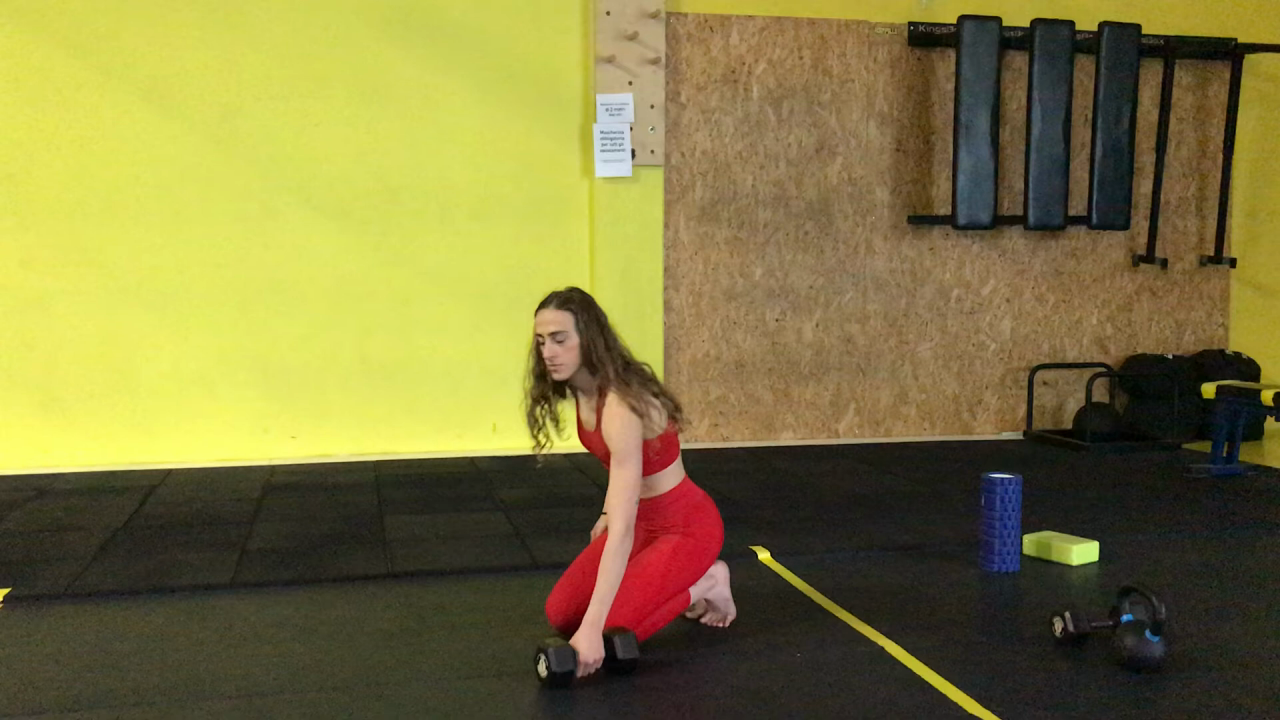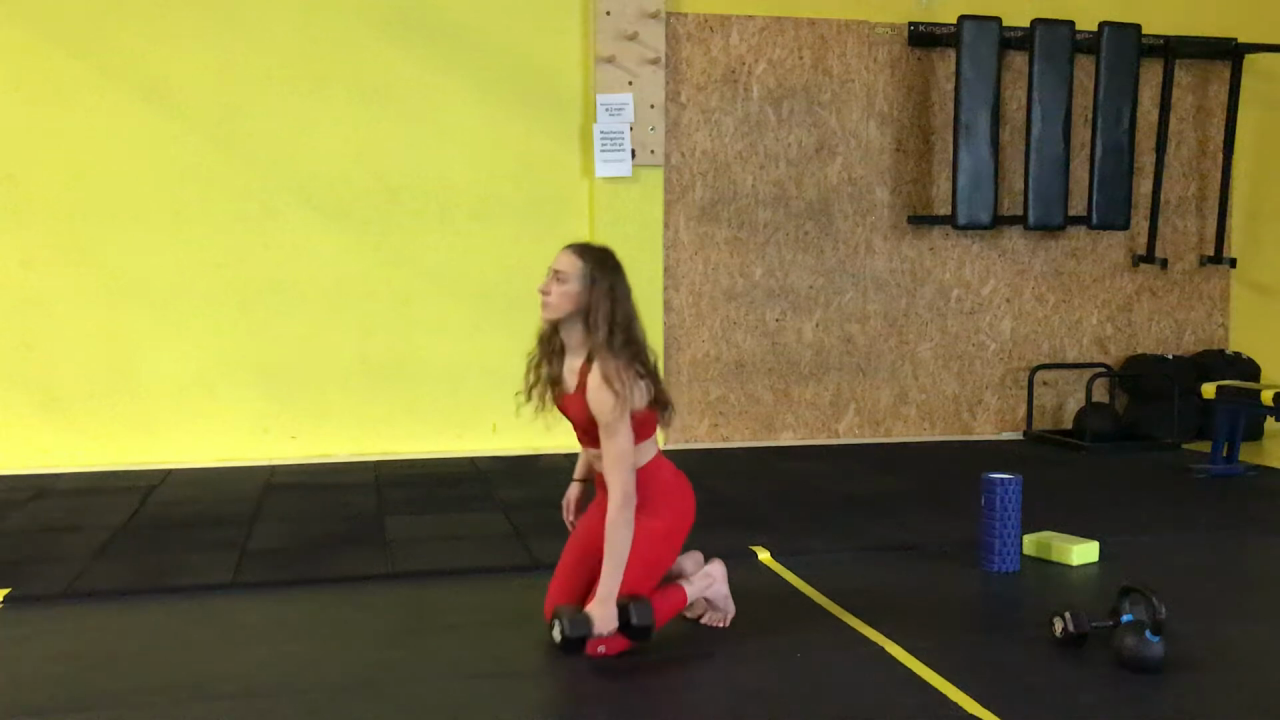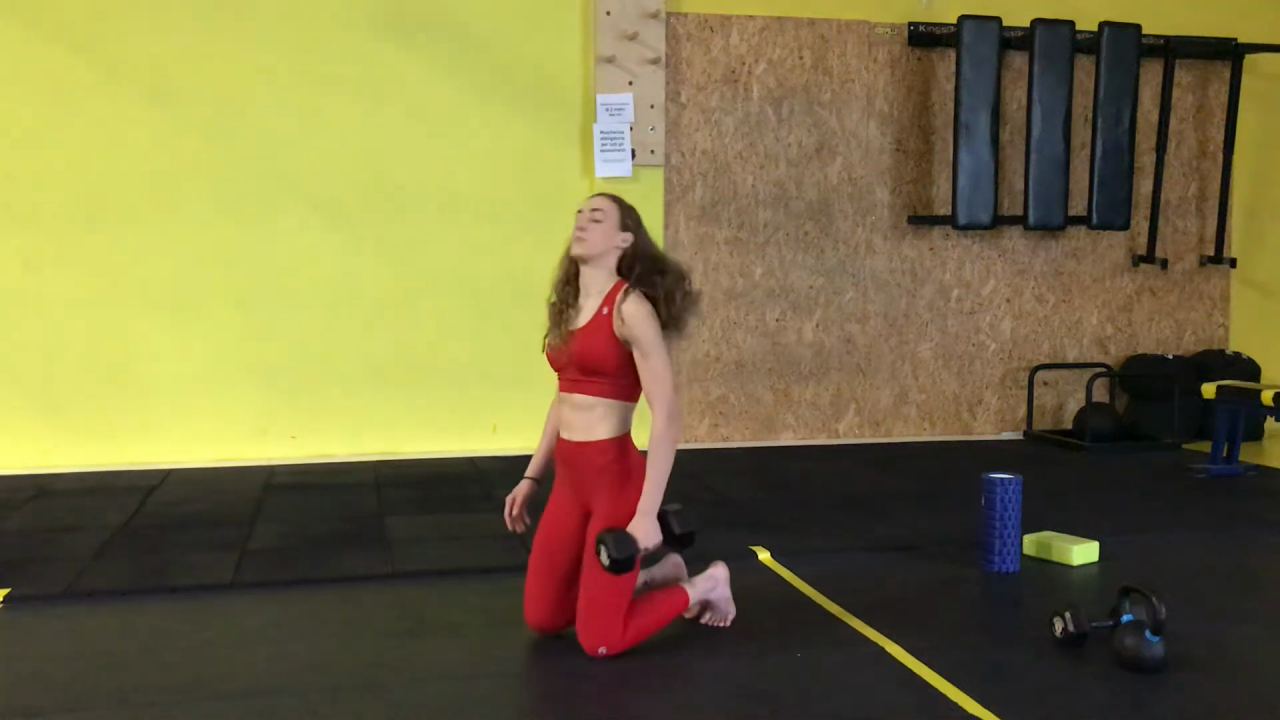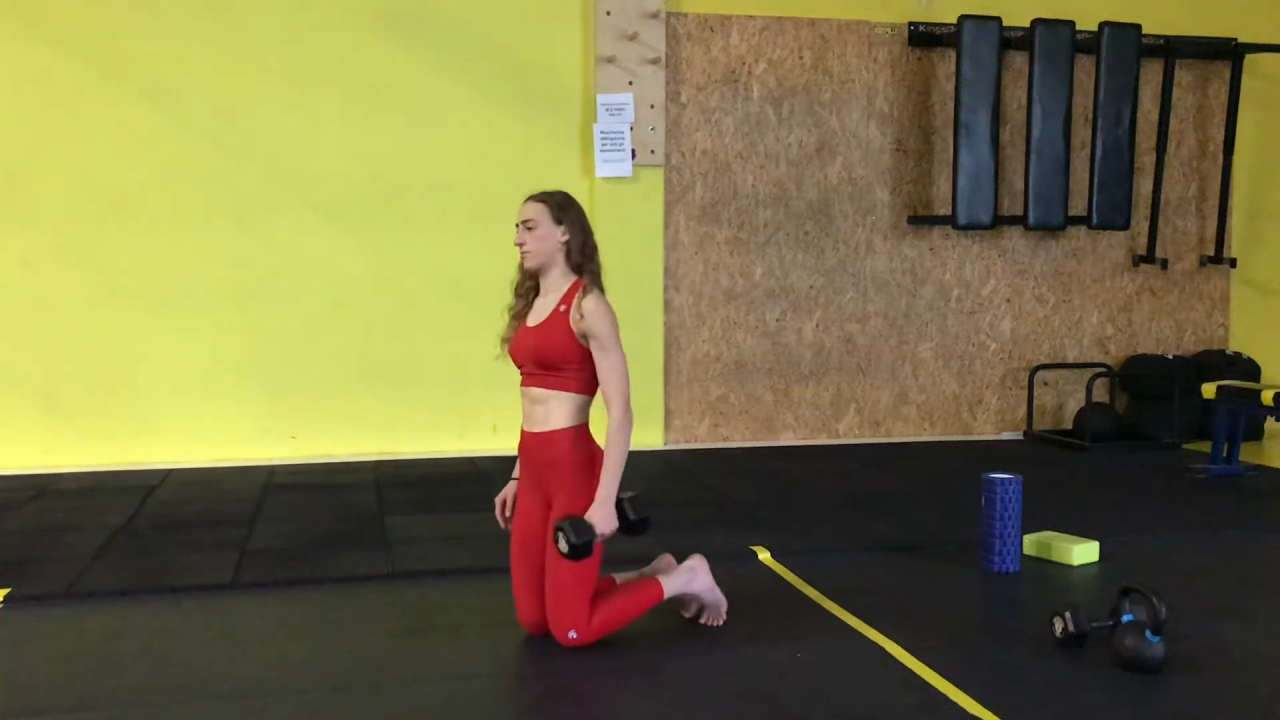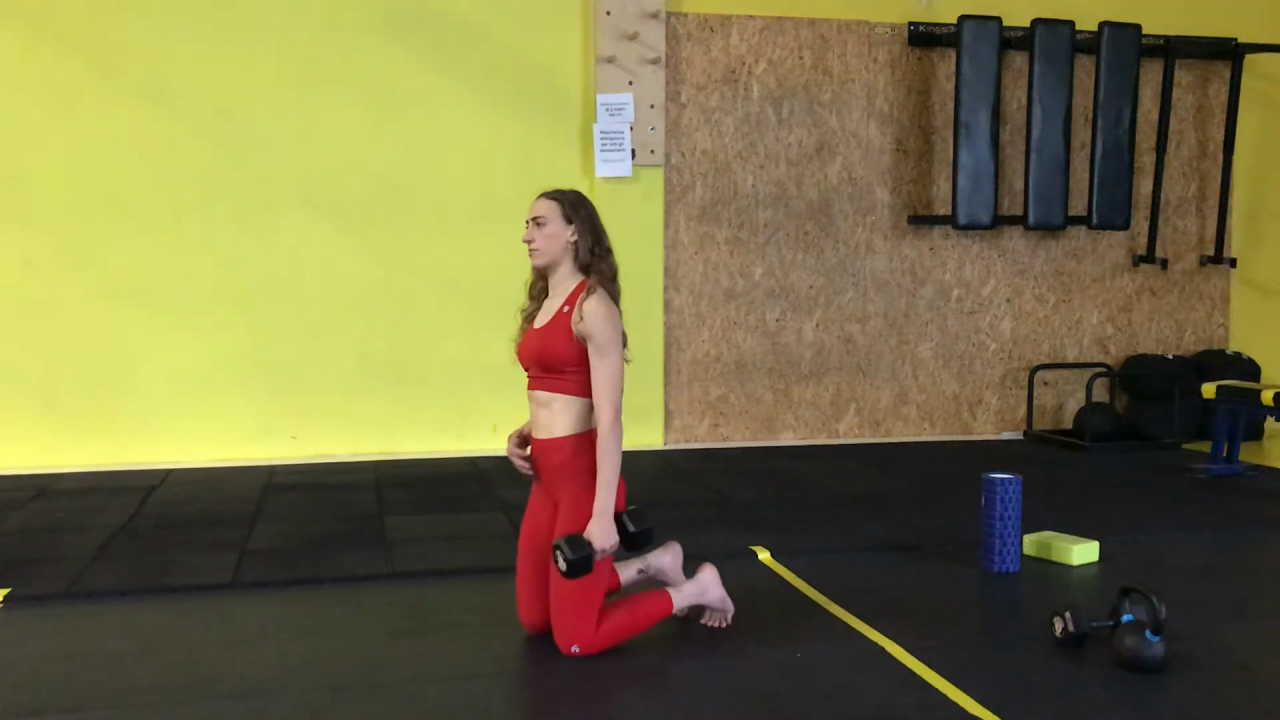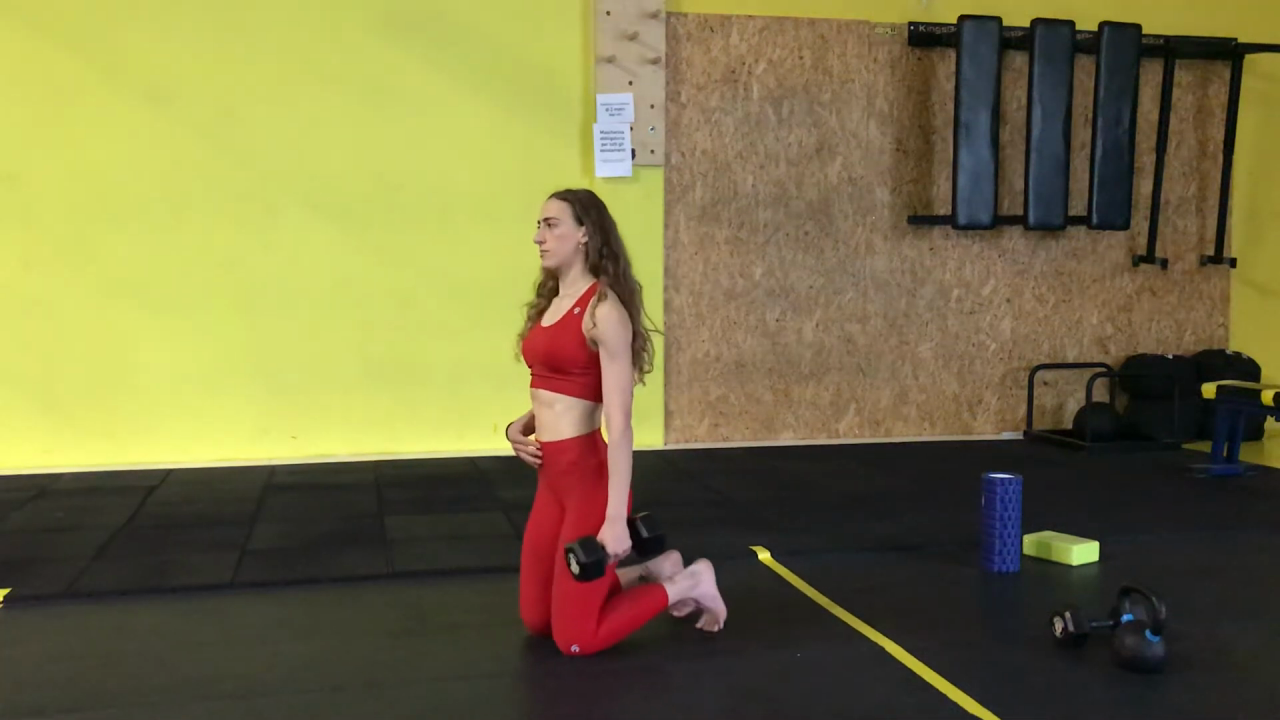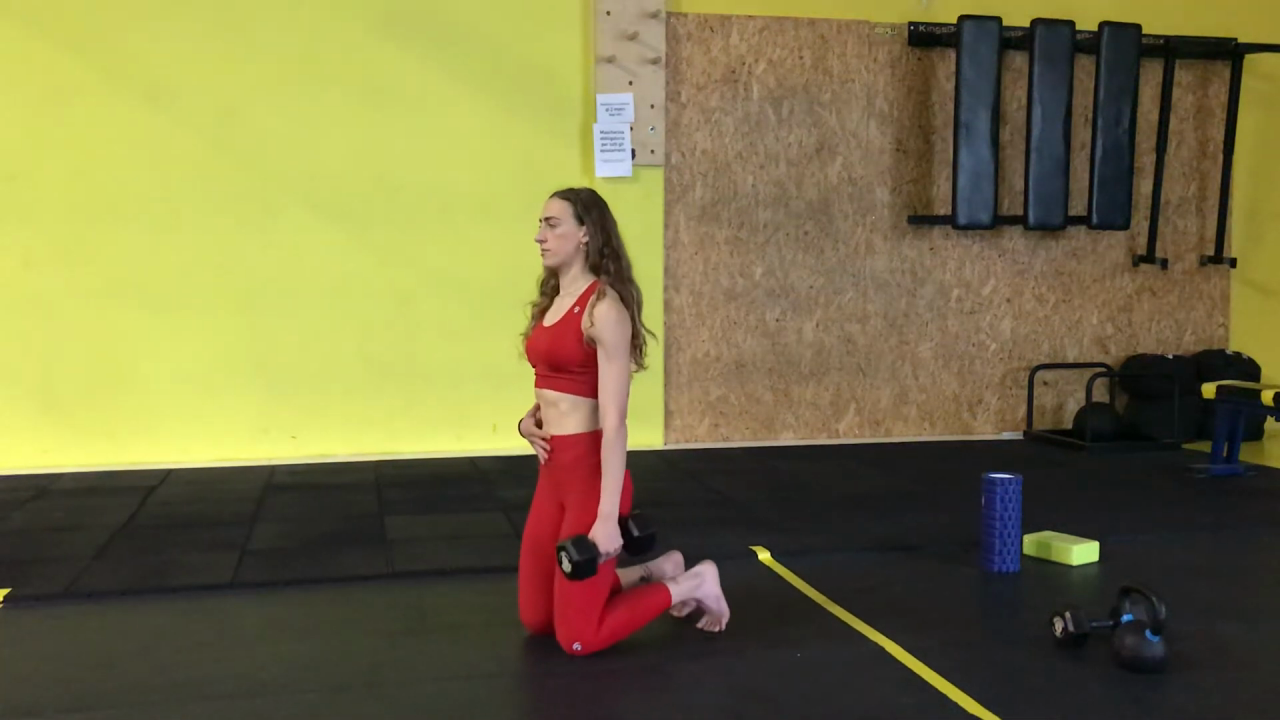
dt=0.5s
person 1, frame 1
left shoulder: (620, 406)
right shoulder: (582, 387)
left elbow: (623, 527)
left wrist: (592, 627)
right wrist: (607, 512)
left hip: (687, 529)
right hip: (644, 521)
left knee: (605, 634)
right knee: (560, 614)
left ankle: (705, 584)
right ankle: (669, 581)
person 1, frame 2
left shoulder: (606, 376)
right shoulder: (565, 349)
left elbow: (623, 498)
left wrist: (607, 599)
right wrist: (579, 480)
left hip: (659, 504)
right hip: (611, 492)
left knee: (600, 637)
right knee: (558, 615)
left ankle: (702, 582)
right ankle: (674, 567)
person 1, frame 3
left shoulder: (631, 307)
right shoulder: (569, 305)
left elbow: (667, 416)
left wrist: (647, 513)
right wrist: (531, 477)
left hip: (616, 475)
right hip: (569, 477)
left knee: (599, 641)
right knee: (541, 617)
left ankle: (705, 584)
right ankle: (657, 575)
person 1, frame 4
left shoulder: (586, 305)
right shoulder: (530, 304)
left elbow: (620, 412)
left wrist: (606, 501)
right wrist: (517, 477)
left hip: (575, 468)
right hip: (536, 471)
left knee: (570, 628)
right knee: (532, 619)
left ankle: (684, 579)
right ankle: (652, 574)
person 1, frame 5
left shoulder: (593, 306)
right shoulder: (544, 303)
left elbow: (609, 418)
left wrist: (603, 514)
right wrist: (521, 434)
left hip: (583, 474)
right hip: (546, 476)
left knee: (574, 639)
right knee: (534, 619)
left ankle: (695, 591)
right ankle: (648, 564)
person 1, frame 6
left shoulder: (604, 309)
right shoulder: (550, 302)
left elbow: (619, 424)
left wrist: (616, 518)
right wrist: (520, 424)
left hip: (589, 476)
right hip: (552, 477)
left knee: (575, 638)
right knee: (537, 621)
left ankle: (688, 583)
right ankle: (651, 571)
person 1, frame 7
left shoulder: (604, 307)
right shoulder: (552, 301)
left elbow: (613, 421)
left wrist: (608, 517)
right wrist: (529, 419)
left hip: (591, 472)
right hip: (553, 471)
left knee: (577, 636)
right knee: (536, 618)
left ankle: (691, 585)
right ankle: (655, 572)
